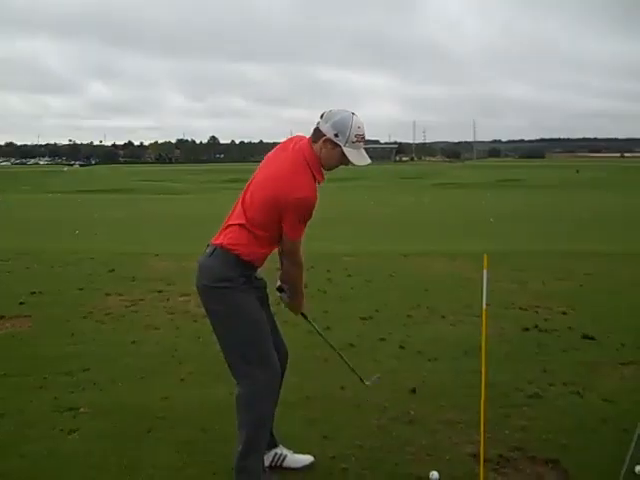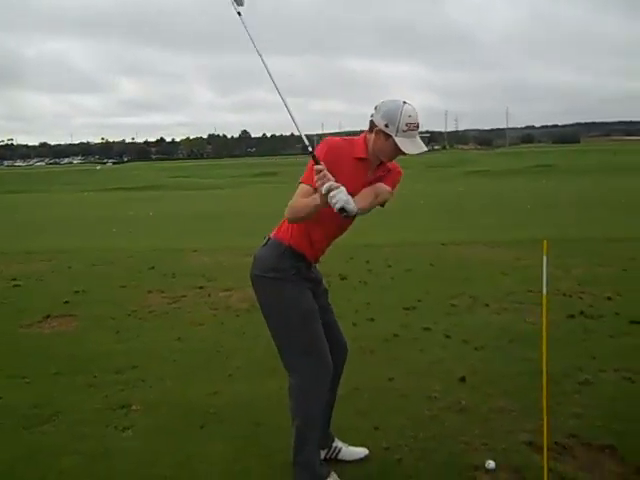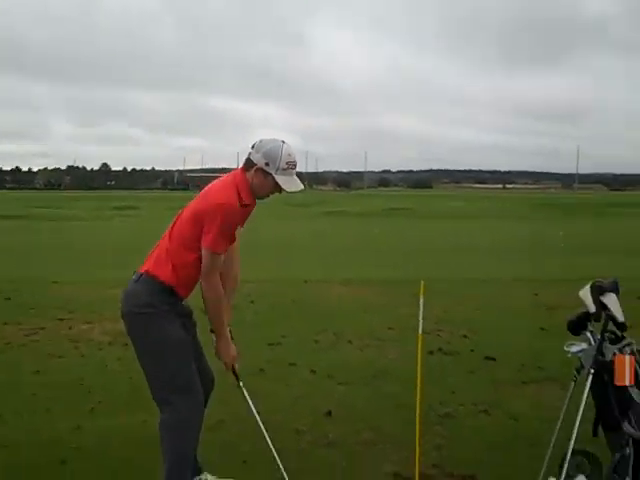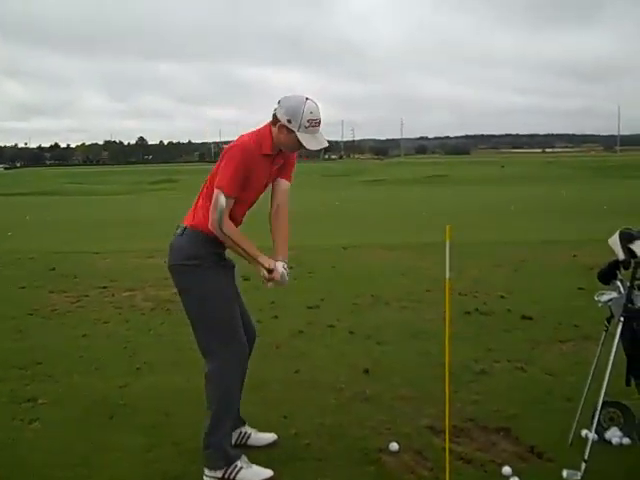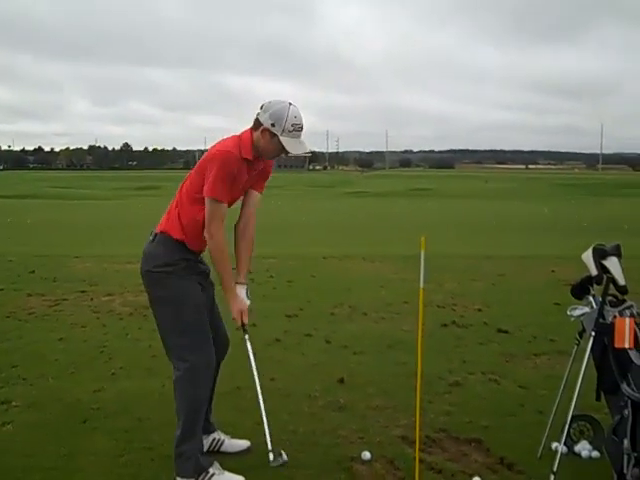
dt=1s
person 1, frame 1
left shoulder: (295, 143)
right shoulder: (300, 190)
right elbow: (292, 254)
left wrist: (290, 277)
right wrist: (298, 295)
left hip: (239, 270)
right hip: (225, 275)
left knee: (275, 359)
right knee: (260, 373)
left ankle: (264, 447)
person 1, frame 2
left shoulder: (391, 173)
right shoulder: (334, 150)
left elbow: (368, 201)
right elbow: (293, 213)
left wrist: (346, 199)
right wrist: (321, 197)
left hip: (305, 266)
right hip: (280, 265)
left knee: (334, 353)
right knee: (312, 365)
left ankle: (320, 441)
person 1, frame 3
left shoulder: (244, 193)
right shoulder: (225, 203)
left elbow: (228, 259)
right elbow: (209, 278)
left wrist: (224, 328)
right wrist: (225, 340)
left hip: (169, 299)
right hip: (150, 300)
left knee: (201, 383)
right knee: (183, 400)
person 1, frame 4
left shoulder: (286, 156)
right shoulder: (245, 149)
left elbow: (280, 209)
right elbow: (217, 221)
left wrist: (280, 261)
right wrist: (261, 259)
left hip: (206, 251)
right hip: (196, 251)
left knee: (242, 337)
right knee: (227, 352)
left ankle: (229, 426)
person 1, frame 5
left shoulder: (263, 164)
right shoulder: (225, 155)
left elbow: (247, 220)
right elbow: (213, 231)
left wrist: (243, 283)
right wrist: (232, 293)
left hip: (192, 259)
right hip: (168, 259)
left knee: (216, 346)
right knee: (195, 358)
left ankle: (202, 432)
